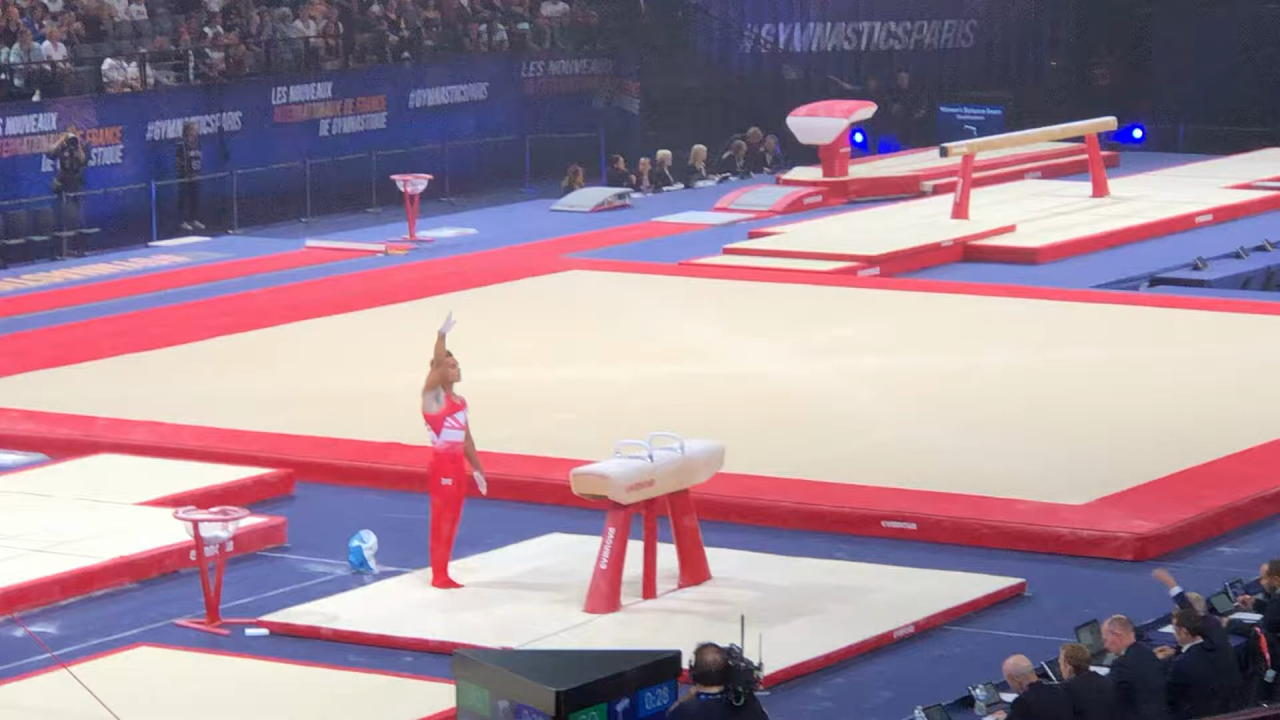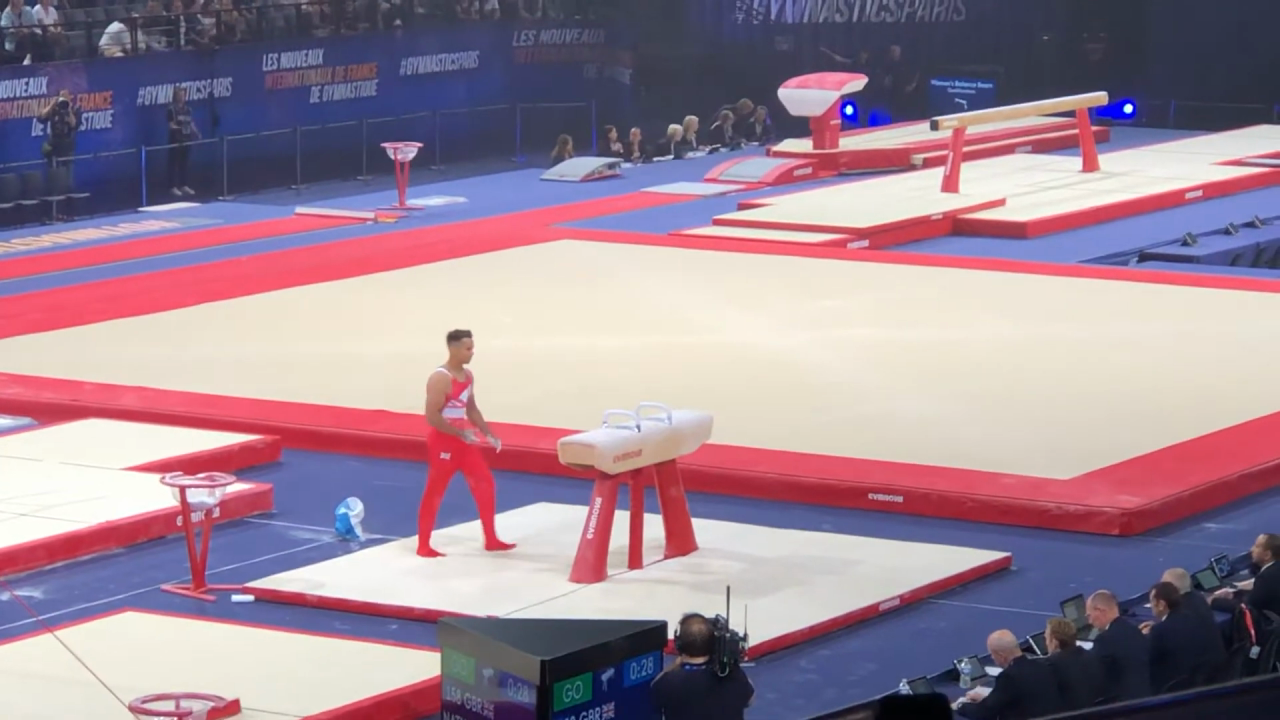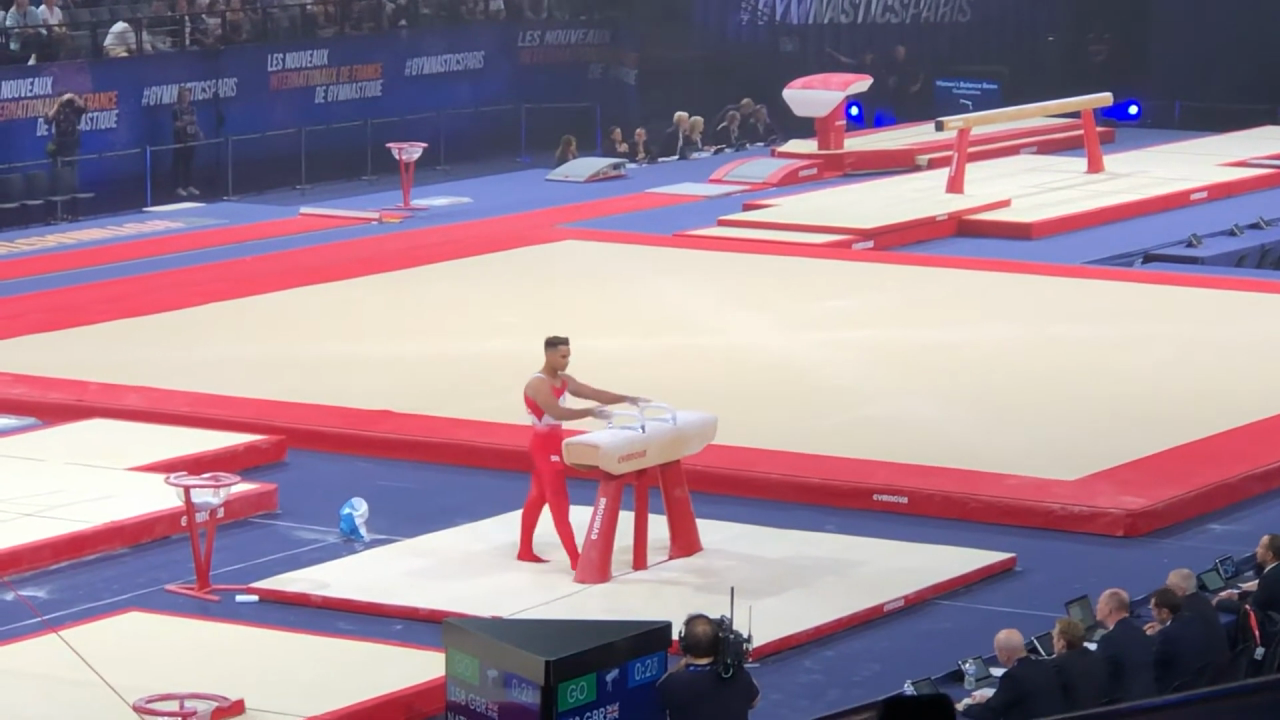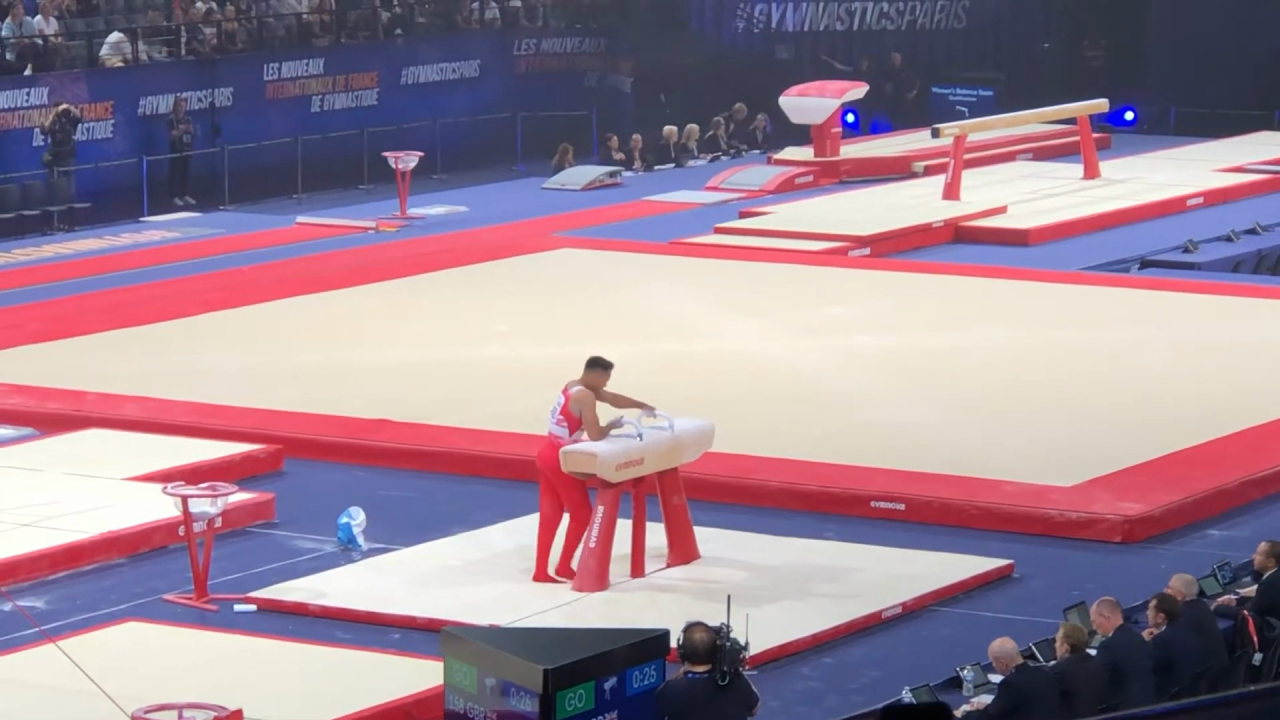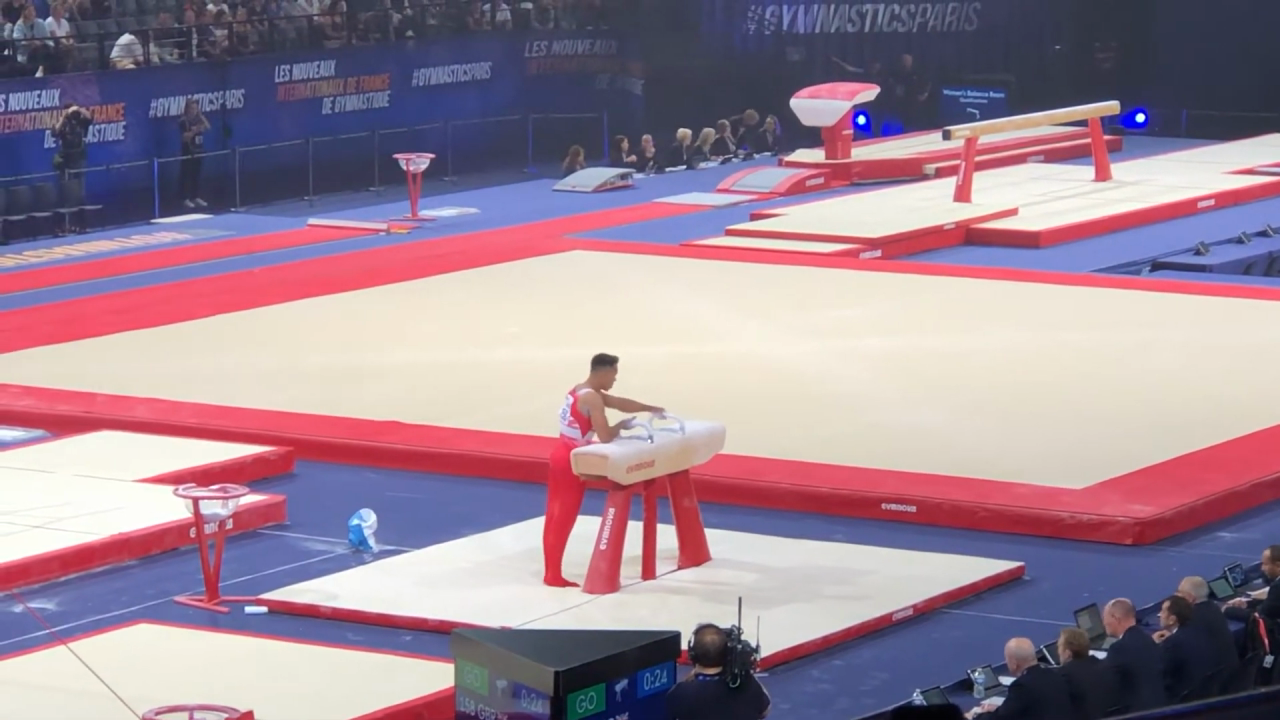
dt=1s
person 1, frame 1
left shoulder: (461, 401)
right shoulder: (432, 395)
right elbow: (437, 366)
left wrist: (477, 469)
right wrist: (443, 333)
left hip: (458, 467)
right hip: (442, 467)
left knee: (452, 523)
right knee: (441, 523)
left ankle: (443, 574)
right ankle: (438, 576)
person 1, frame 2
left shoulder: (468, 375)
right shoulder: (440, 379)
right elbow: (431, 417)
left wrist: (487, 432)
right wrist: (460, 433)
left hip: (463, 441)
right hip: (444, 442)
left knee: (485, 484)
right knee: (435, 494)
left ankle: (491, 540)
right ankle: (423, 545)
person 1, frame 3
left shoulder: (563, 380)
right shoulder: (537, 384)
left elbow: (594, 394)
right elbow: (558, 413)
left wrist: (627, 398)
right wrist: (592, 412)
left hip: (551, 445)
right hip: (545, 447)
left knee: (536, 498)
right knee: (559, 503)
left ankle: (525, 550)
right ankle: (576, 561)
person 1, frame 4
left shoulder: (573, 387)
right shoulder: (585, 397)
left elbow: (612, 398)
right elbow: (595, 435)
left wrist: (642, 406)
right wrist: (612, 426)
left hip: (547, 455)
right hip: (560, 460)
left knee: (550, 515)
right knee: (582, 513)
left ankle: (541, 570)
right ankle: (563, 566)
person 1, frame 5
left shoulder: (580, 390)
right shoulder: (592, 398)
left elbow: (619, 403)
right elbow: (605, 436)
left wrist: (650, 409)
right wrist: (622, 425)
left hip: (560, 456)
right hip: (571, 462)
left knee: (555, 517)
right knee: (564, 519)
left ankle: (551, 572)
right ankle: (554, 575)
